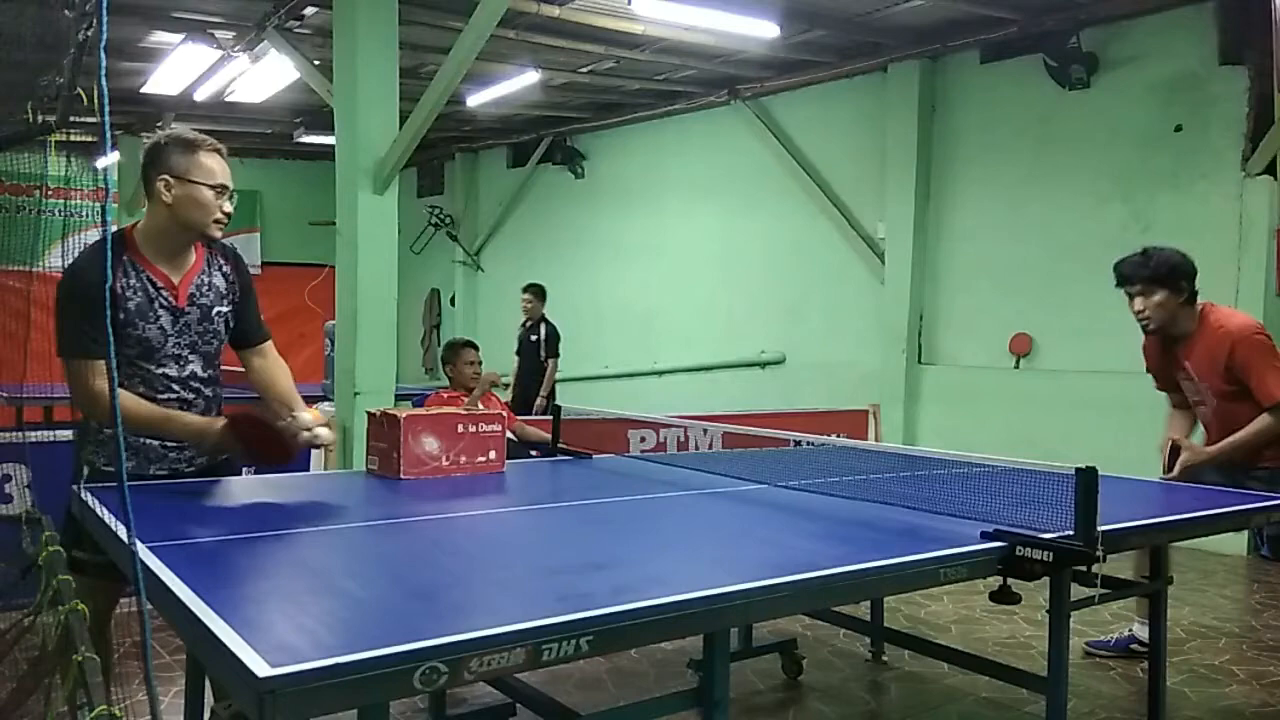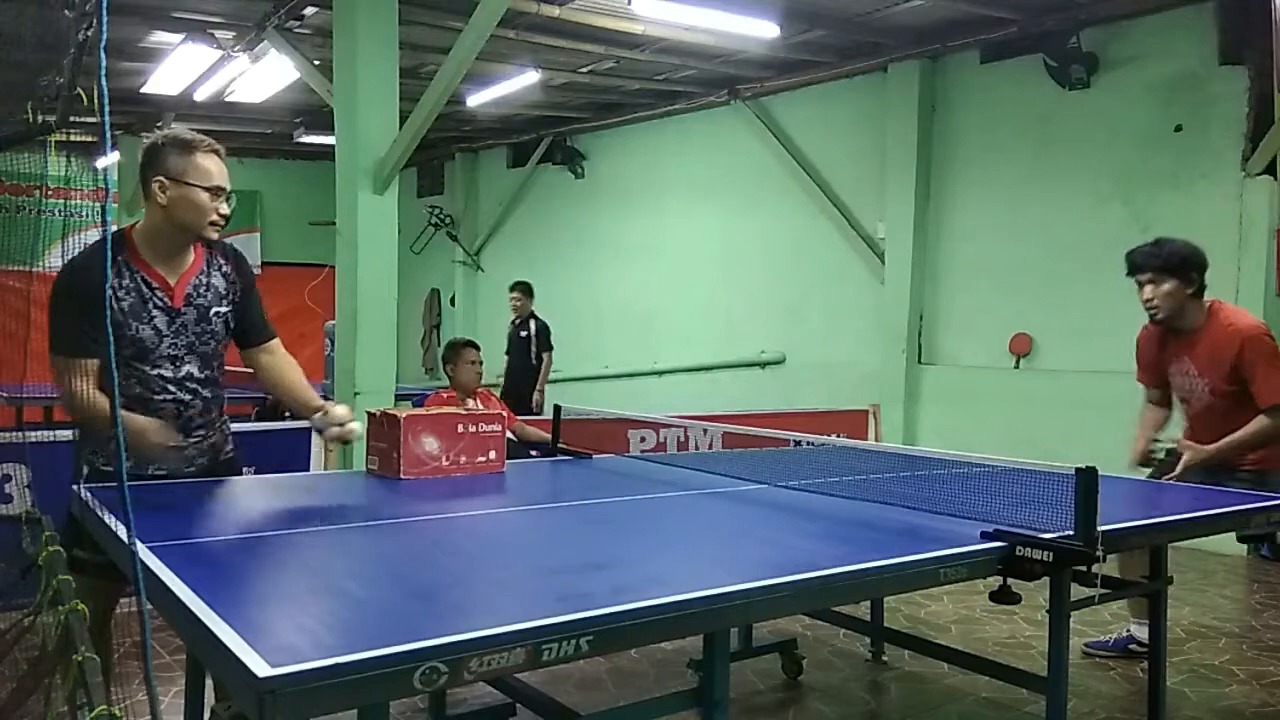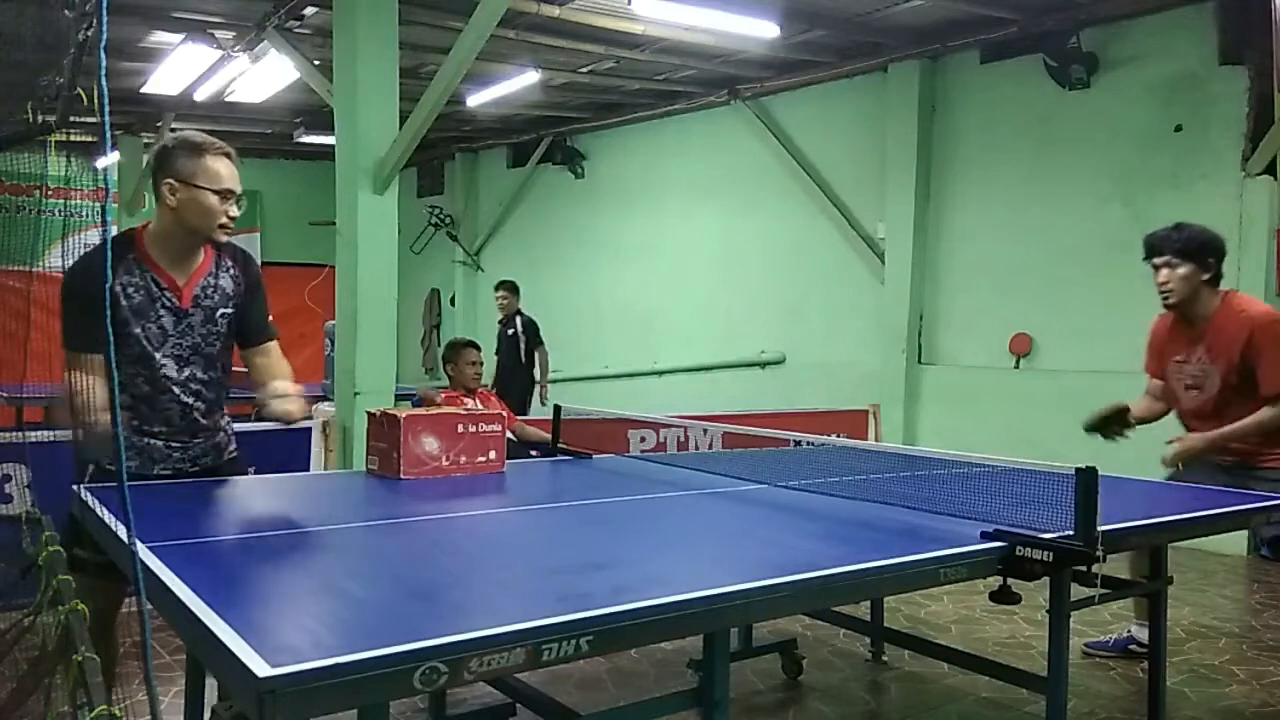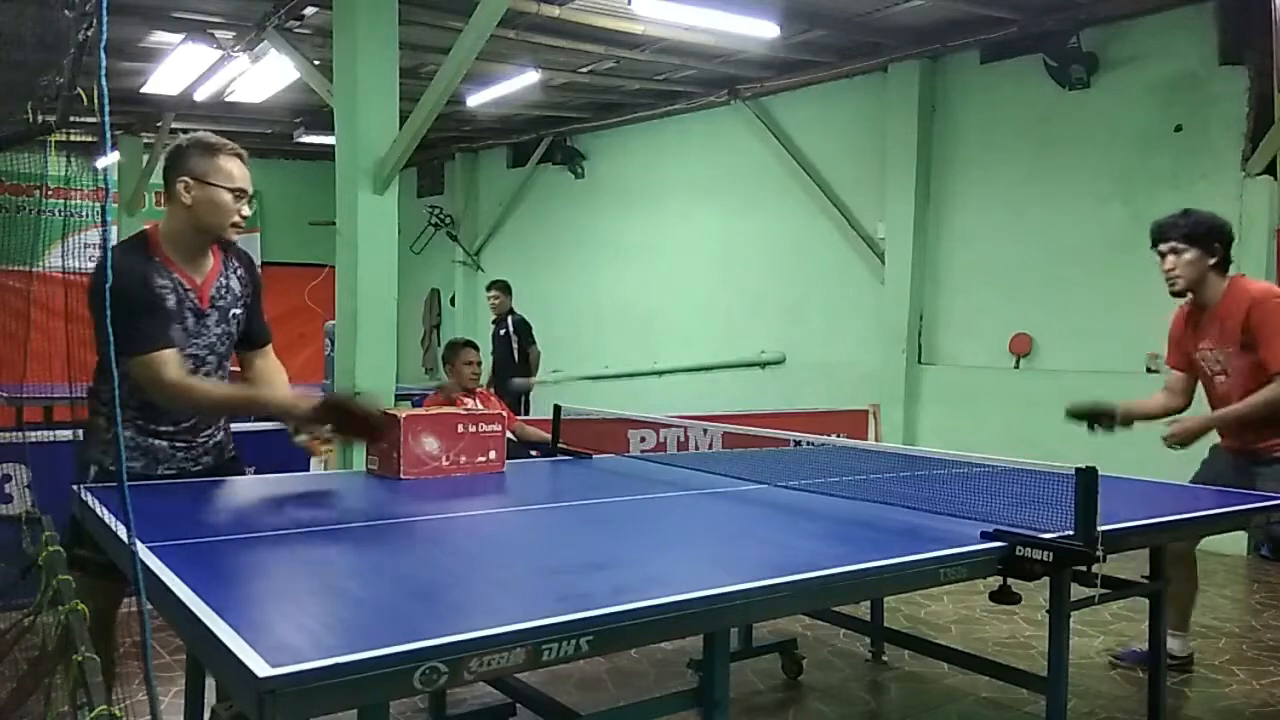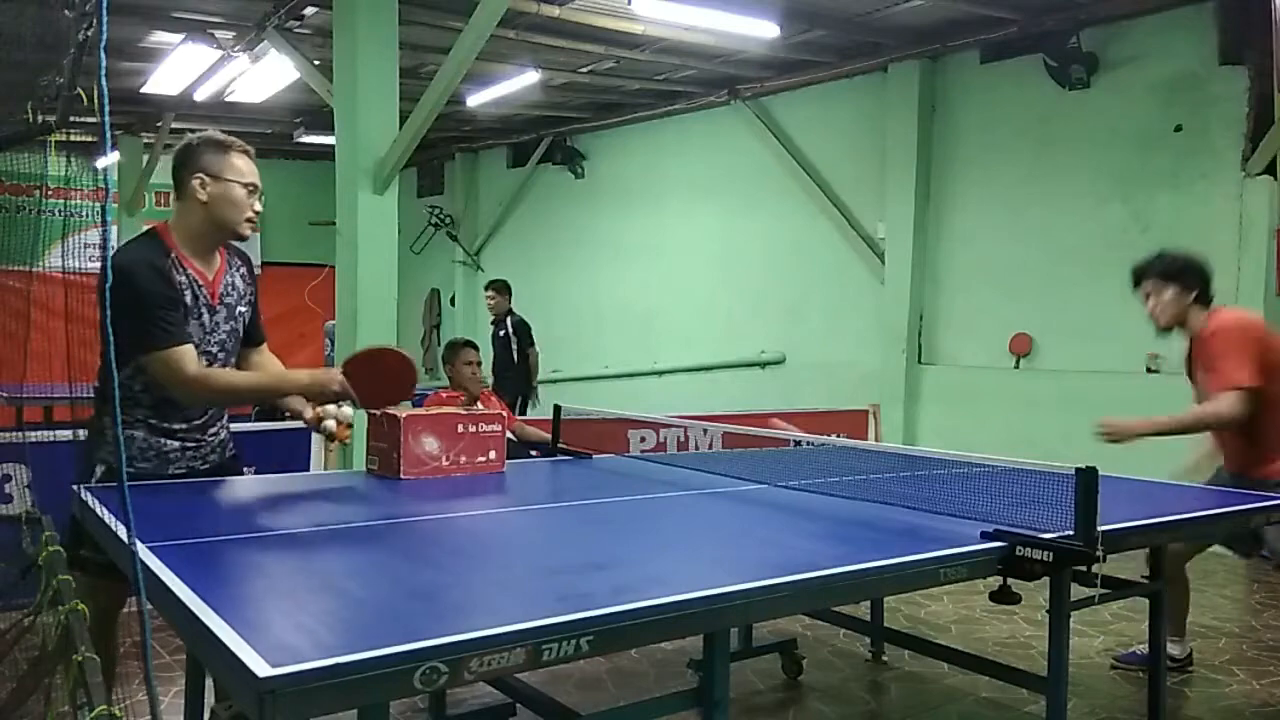
dt=0.2s
person 1, frame 1
left shoulder: (229, 267)
right shoulder: (94, 273)
left elbow: (259, 354)
right elbow: (93, 391)
left wrist: (296, 414)
right wrist: (194, 428)
left hip: (211, 467)
right hip: (121, 471)
right knee: (91, 609)
person 1, frame 2
left shoulder: (229, 267)
right shoulder: (89, 274)
left elbow: (267, 353)
right elbow: (77, 382)
left wrist: (318, 409)
right wrist: (129, 427)
left hip: (211, 465)
right hip: (119, 471)
right knee: (93, 607)
person 1, frame 3
left shoulder: (239, 268)
right shoulder: (99, 272)
left elbow: (263, 352)
right elbow: (86, 374)
left wrist: (280, 391)
right wrist: (93, 415)
left hip: (214, 464)
right hip: (123, 469)
right knee: (96, 607)
person 1, frame 4
left shoulder: (241, 268)
right shoulder: (125, 271)
left elbow: (260, 359)
right elbow: (168, 385)
left wrist: (298, 415)
right wrist: (280, 402)
left hip: (211, 463)
right hip: (126, 469)
right knee: (97, 607)
person 1, frame 5
left shoulder: (240, 267)
right shoulder: (139, 267)
left elbow: (253, 354)
right elbow: (188, 381)
left wrist: (309, 409)
right wrist: (307, 382)
left hip: (212, 462)
right hip: (130, 468)
right knee: (98, 608)
person 2, frame 1
left shoulder: (1238, 334)
right shoulder: (1155, 344)
left wrist: (1210, 453)
right wrist: (1172, 448)
right hip: (1217, 456)
right ankle: (1143, 634)
person 2, frame 2
left shoulder: (1246, 334)
right shoulder: (1151, 338)
right elbow: (1157, 403)
left wrist: (1212, 452)
right wrist: (1143, 440)
right hip: (1199, 458)
right ankle: (1141, 634)
person 2, frame 3
right shoulder: (1166, 328)
right elbow: (1156, 398)
left wrist: (1209, 441)
right wrist: (1124, 415)
right hip: (1206, 459)
right ankle: (1142, 635)
person 2, frame 4
right shoulder: (1186, 319)
right elbow: (1173, 396)
left wrist: (1206, 422)
right wrist: (1122, 411)
right hip: (1235, 451)
right knee: (1176, 536)
right ankle: (1176, 646)
person 2, frame 5
left shoulder: (1228, 329)
right shoulder: (1198, 346)
left elbow: (1233, 409)
left wrist: (1143, 426)
right hip: (1245, 472)
right knee: (1169, 550)
right ankle: (1175, 648)
